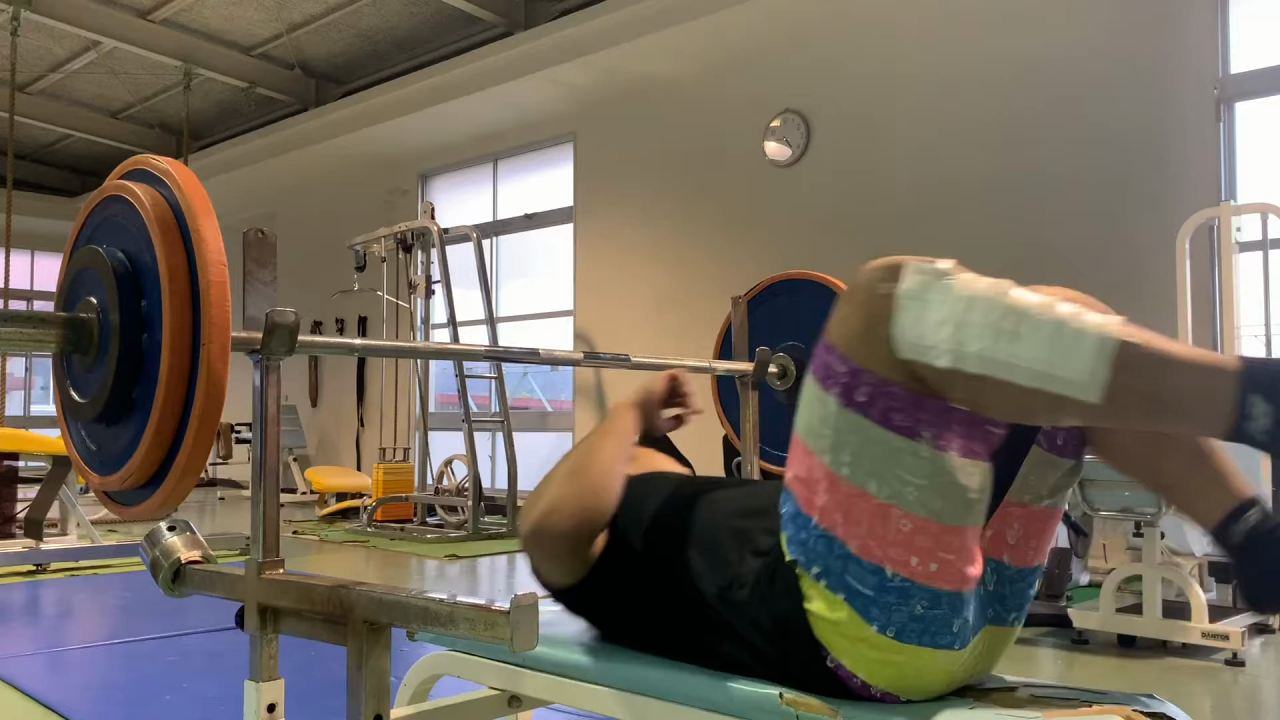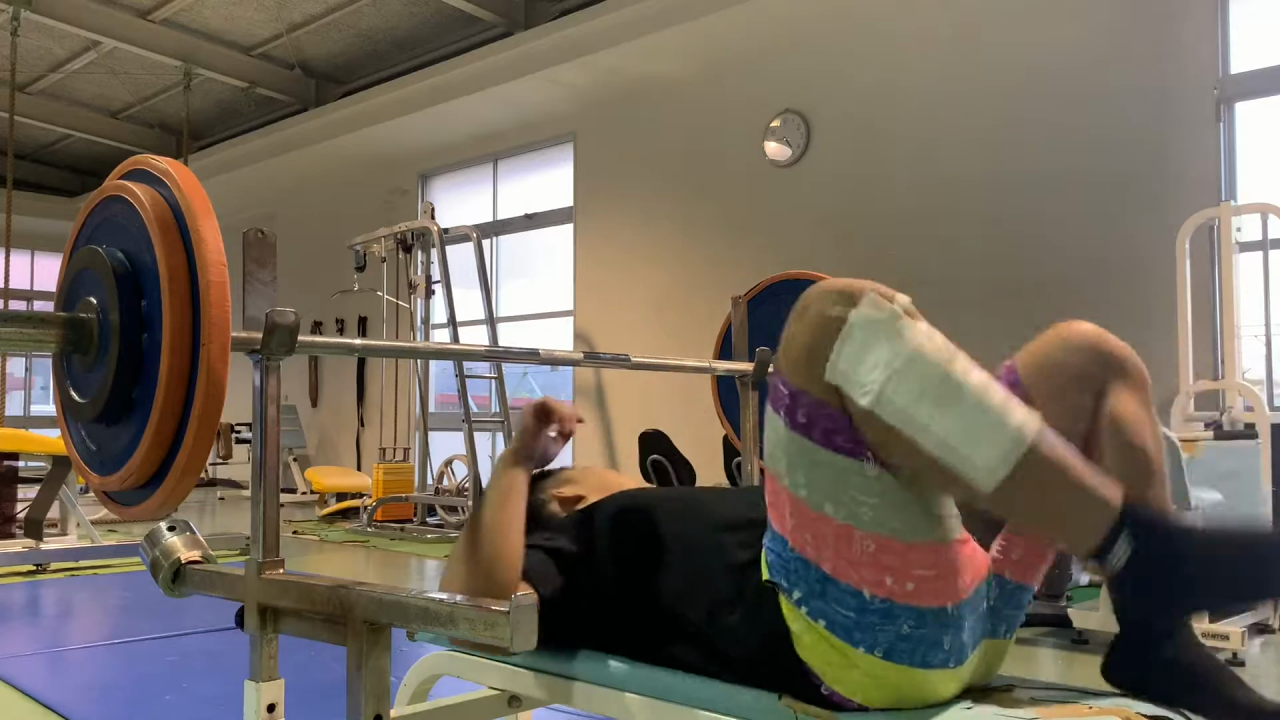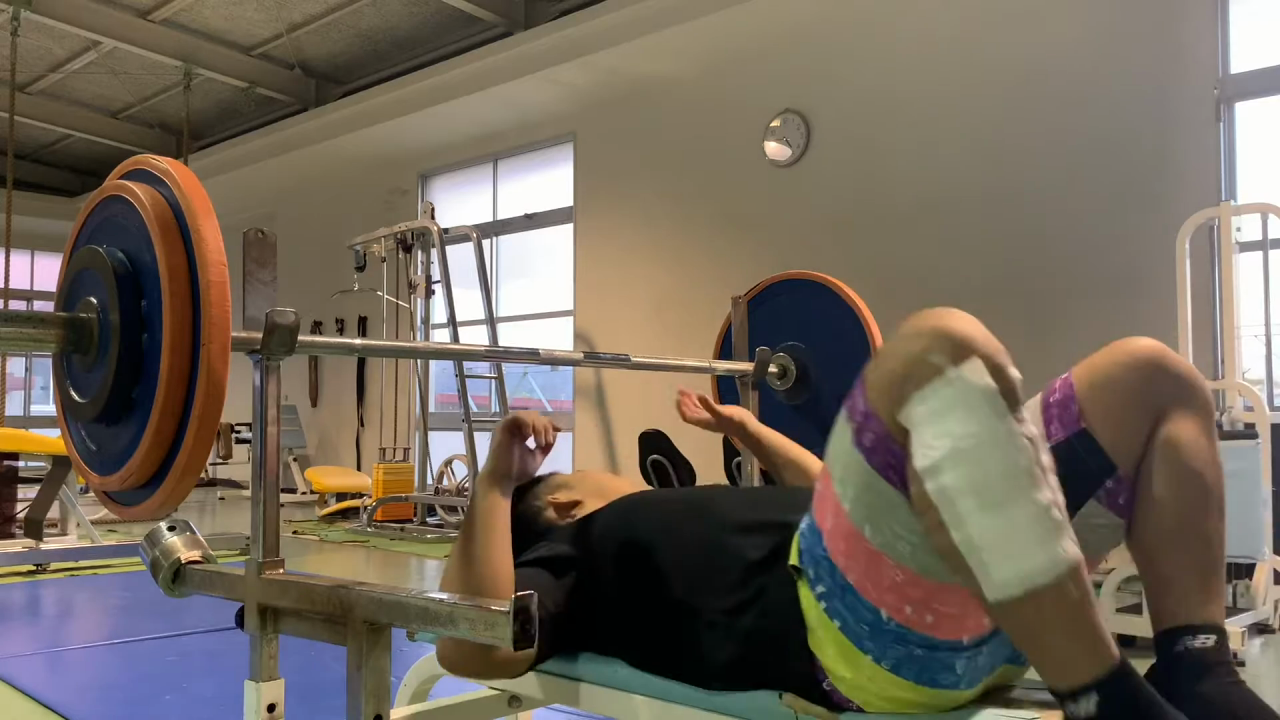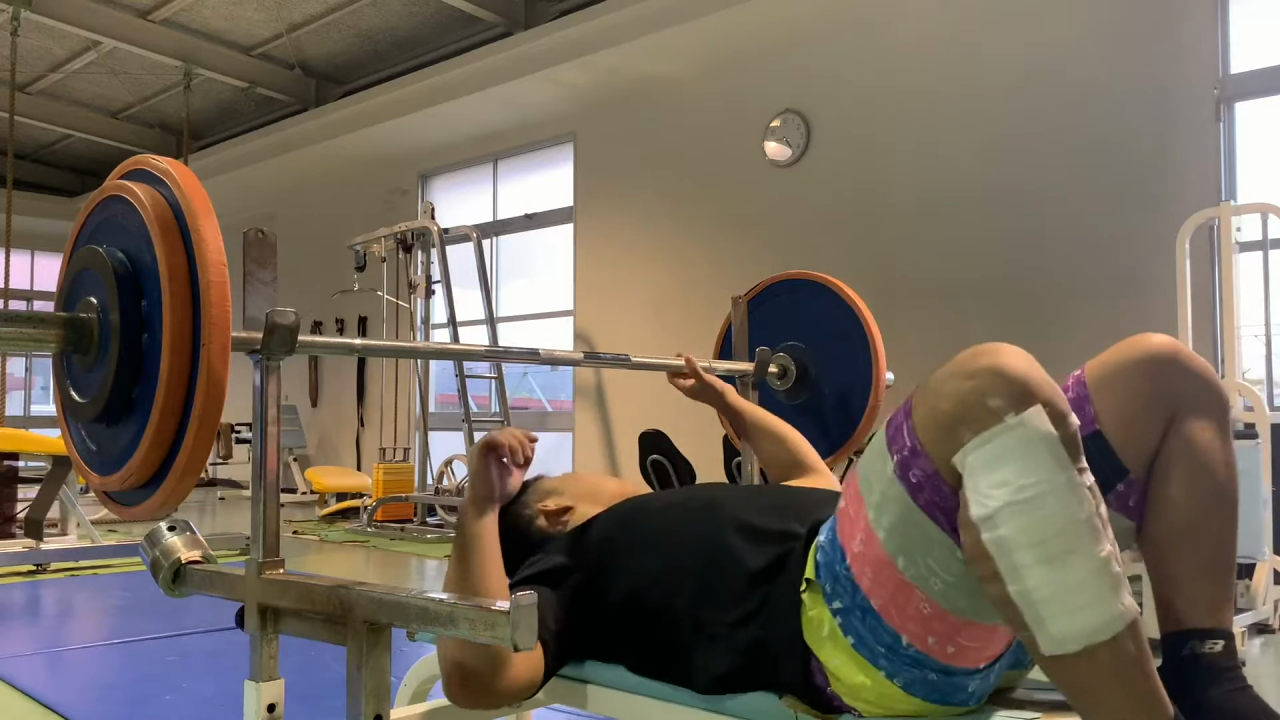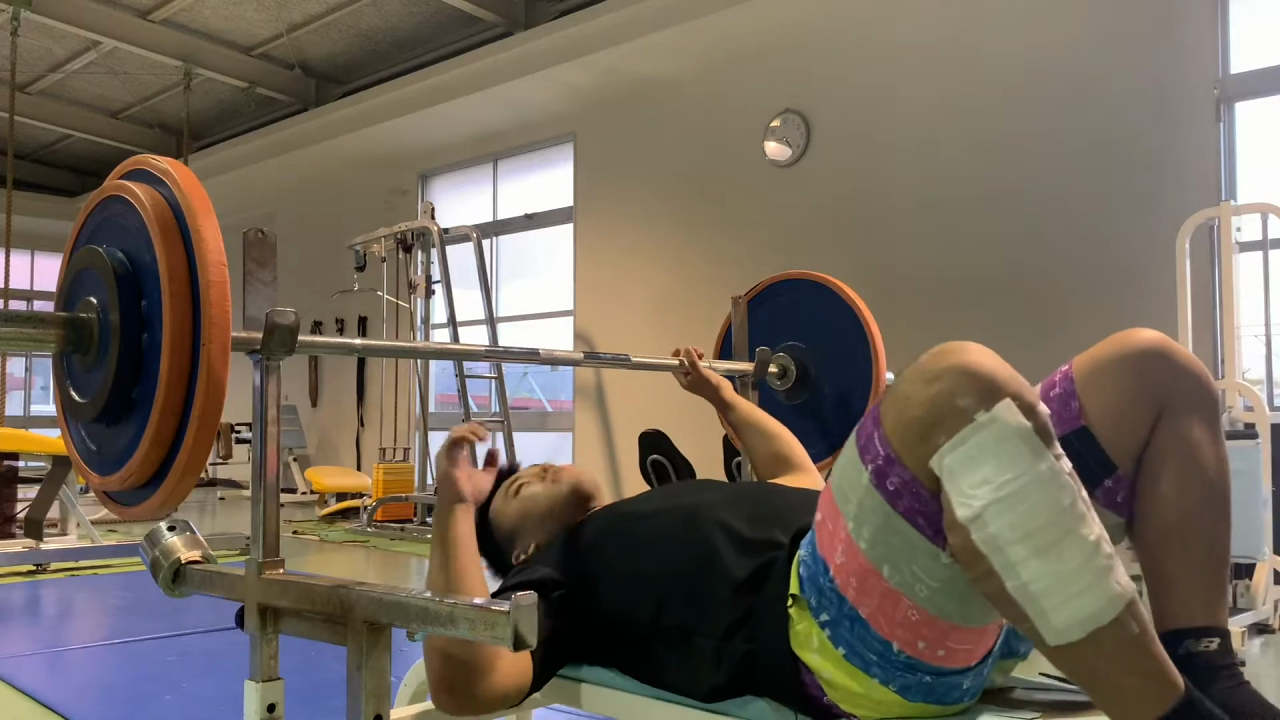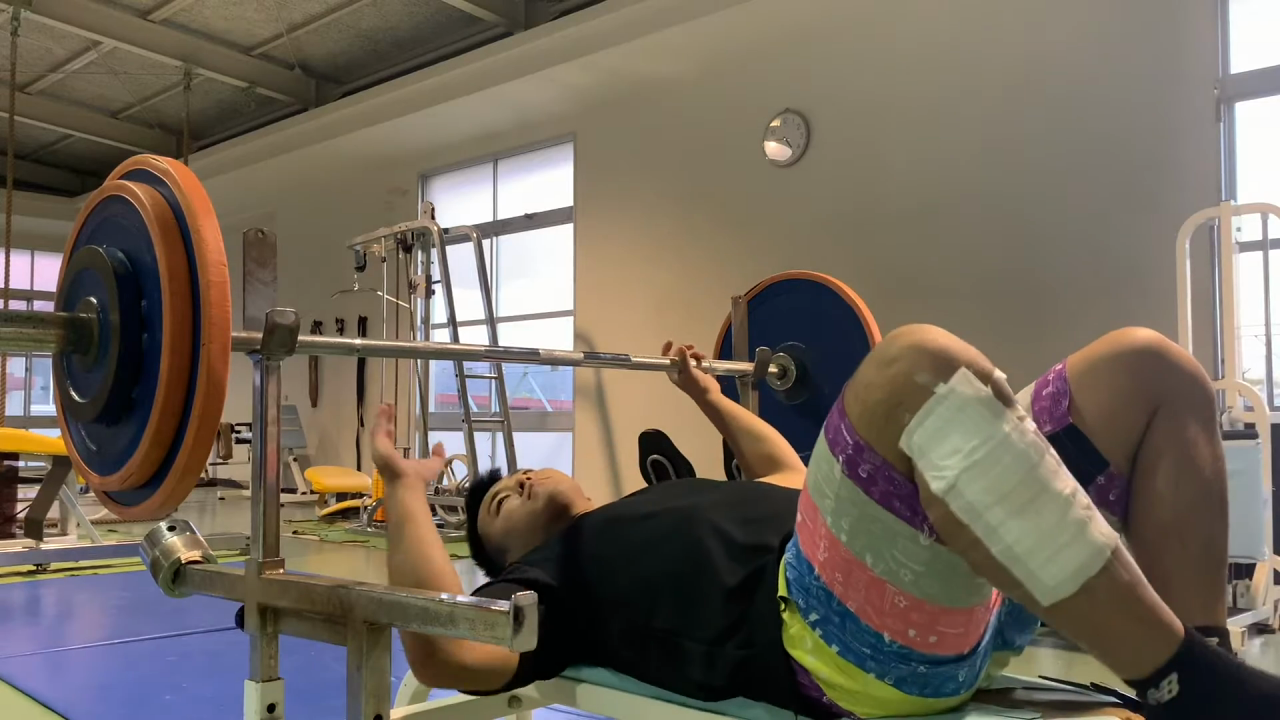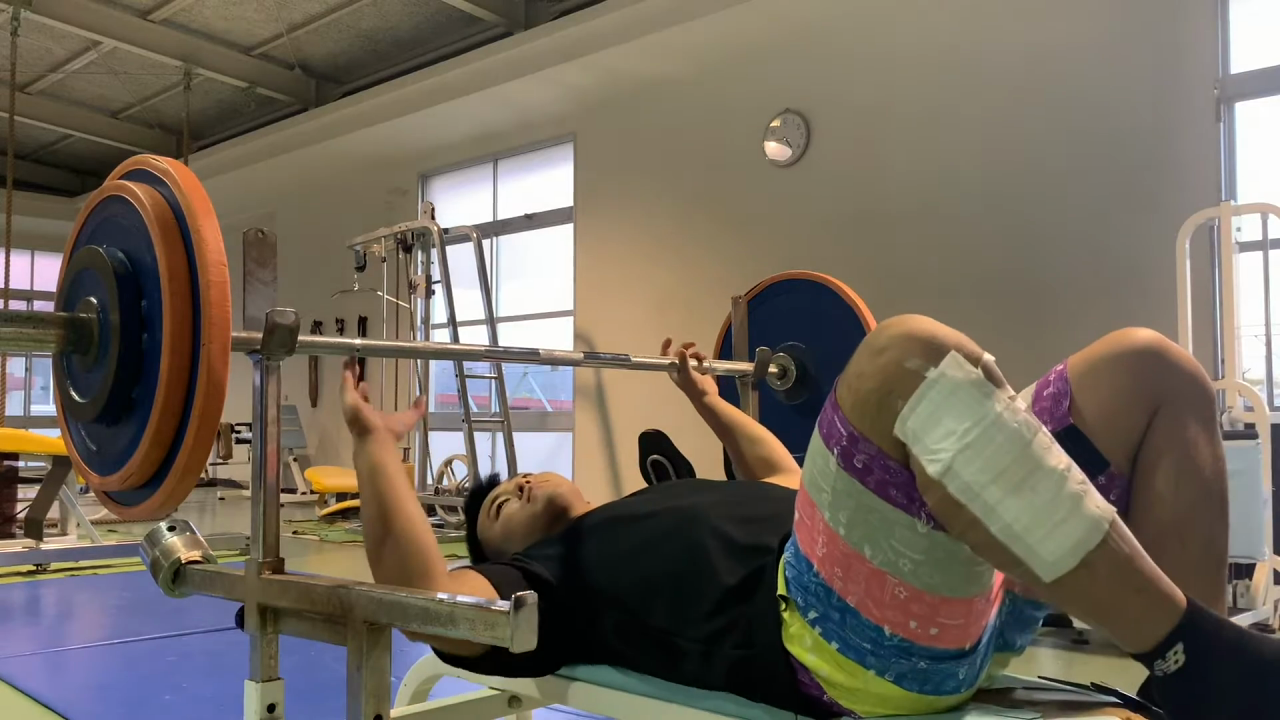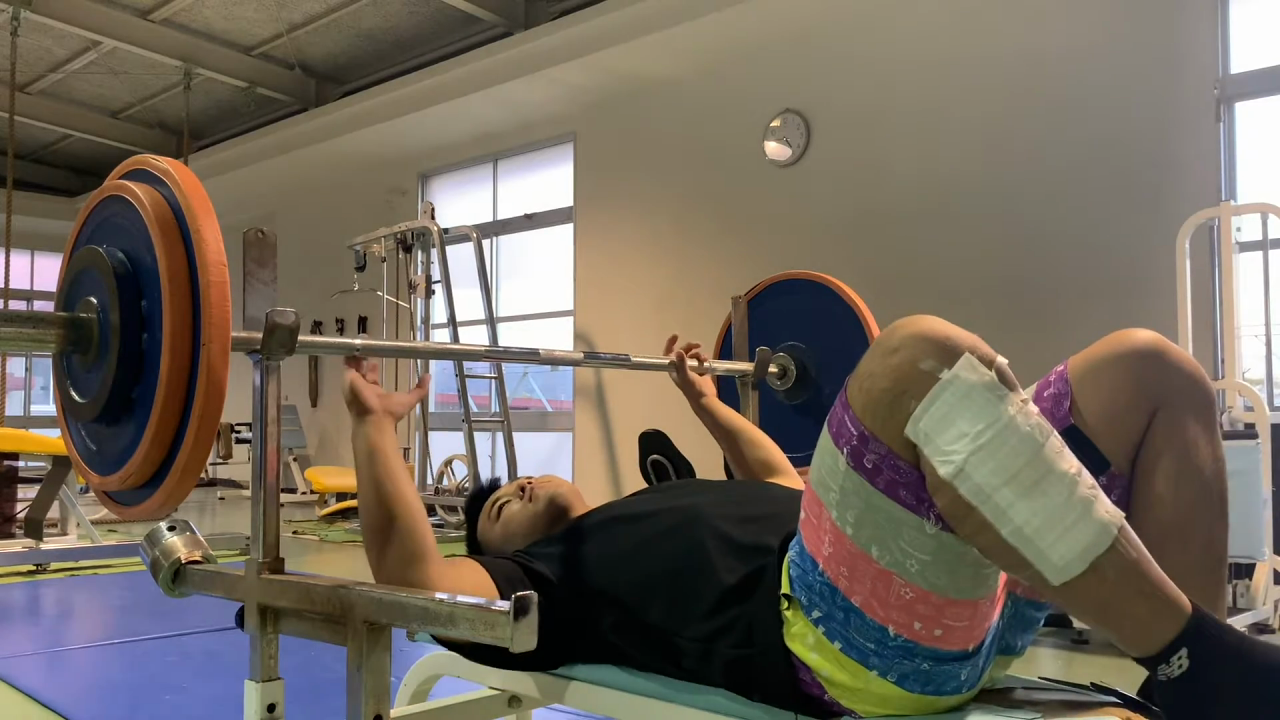
dt=0.2s
person 1, frame 1
left shoulder: (701, 510)
right shoulder: (610, 544)
right elbow: (553, 533)
right wrist: (627, 420)
left hip: (968, 600)
right hip: (870, 609)
left knee: (1066, 322)
right knee: (892, 294)
person 1, frame 2
left shoulder: (673, 520)
right shoulder: (575, 551)
right elbow: (478, 611)
left wrist: (802, 445)
right wrist: (515, 465)
left hip: (959, 607)
right hip: (861, 623)
left knee: (1084, 353)
right knee: (840, 310)
left ankle: (1160, 633)
right ankle: (1141, 550)
person 1, frame 3
left shoulder: (680, 526)
right shoulder: (574, 562)
right elbow: (468, 647)
left wrist: (741, 426)
right wrist: (493, 485)
left hip: (979, 609)
right hip: (862, 625)
left knee: (1151, 376)
right knee: (939, 344)
person 1, frame 4
left shoulder: (678, 525)
right shoulder: (567, 569)
left elbow: (809, 474)
left wrist: (728, 403)
right wrist: (479, 510)
left hip: (987, 600)
right hip: (862, 629)
left knee: (1164, 375)
right knee: (994, 387)
person 1, frame 5
left shoulder: (670, 516)
right shoulder: (555, 577)
left elbow: (797, 474)
left wrist: (723, 399)
right wrist: (455, 515)
left hip: (977, 592)
right hip: (855, 635)
left knee: (1152, 370)
right knee: (959, 385)
person 1, frame 6
left shoulder: (665, 518)
right shoulder: (549, 582)
left elbow: (791, 477)
left wrist: (713, 401)
right wrist: (402, 488)
left hip: (966, 596)
right hip: (850, 632)
left knee: (1147, 369)
right knee: (921, 366)
person 1, frame 7
left shoulder: (663, 520)
right shoulder: (544, 582)
left elbow: (783, 478)
right elbow: (423, 600)
left wrist: (709, 404)
right wrist: (375, 446)
left hip: (966, 597)
right hip: (847, 630)
left knee: (1149, 369)
right knee: (911, 354)
person 1, frame 8
left shoulder: (657, 519)
right shoulder: (543, 580)
left elbow: (781, 481)
right elbow: (412, 579)
left wrist: (707, 405)
right wrist: (374, 425)
left hip: (965, 600)
right hip: (846, 629)
left knee: (1149, 371)
right knee: (923, 355)
